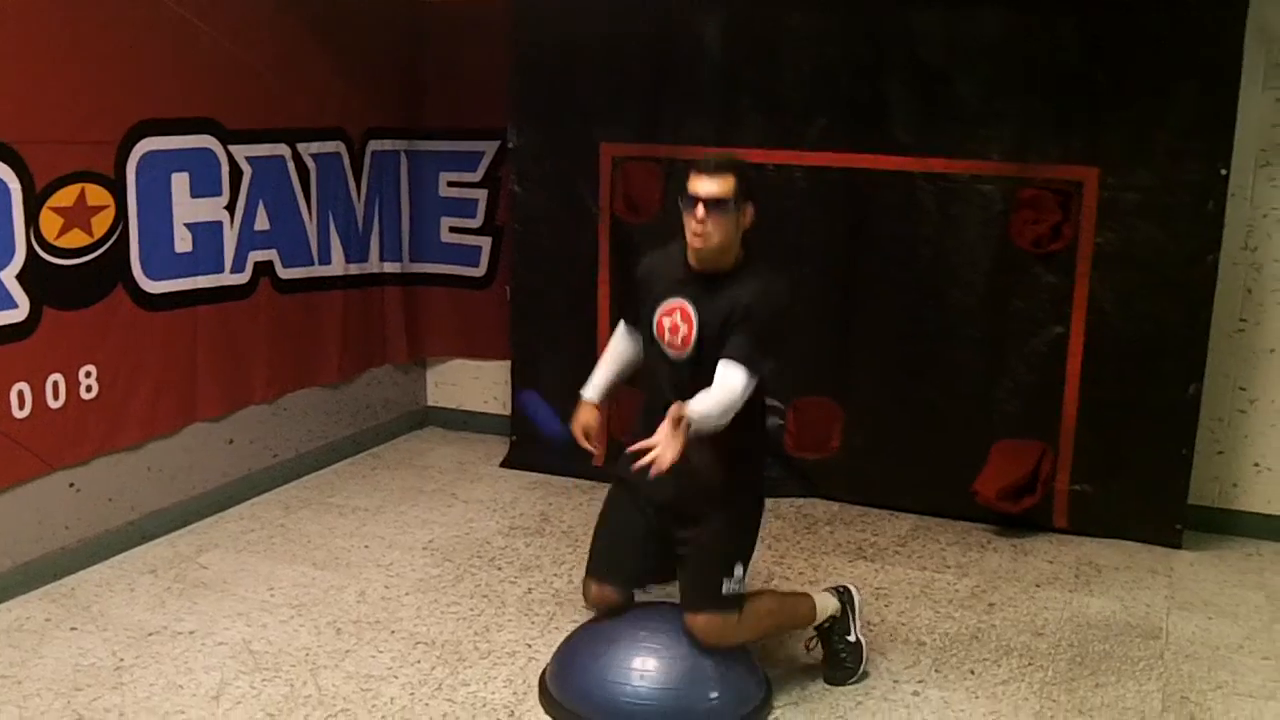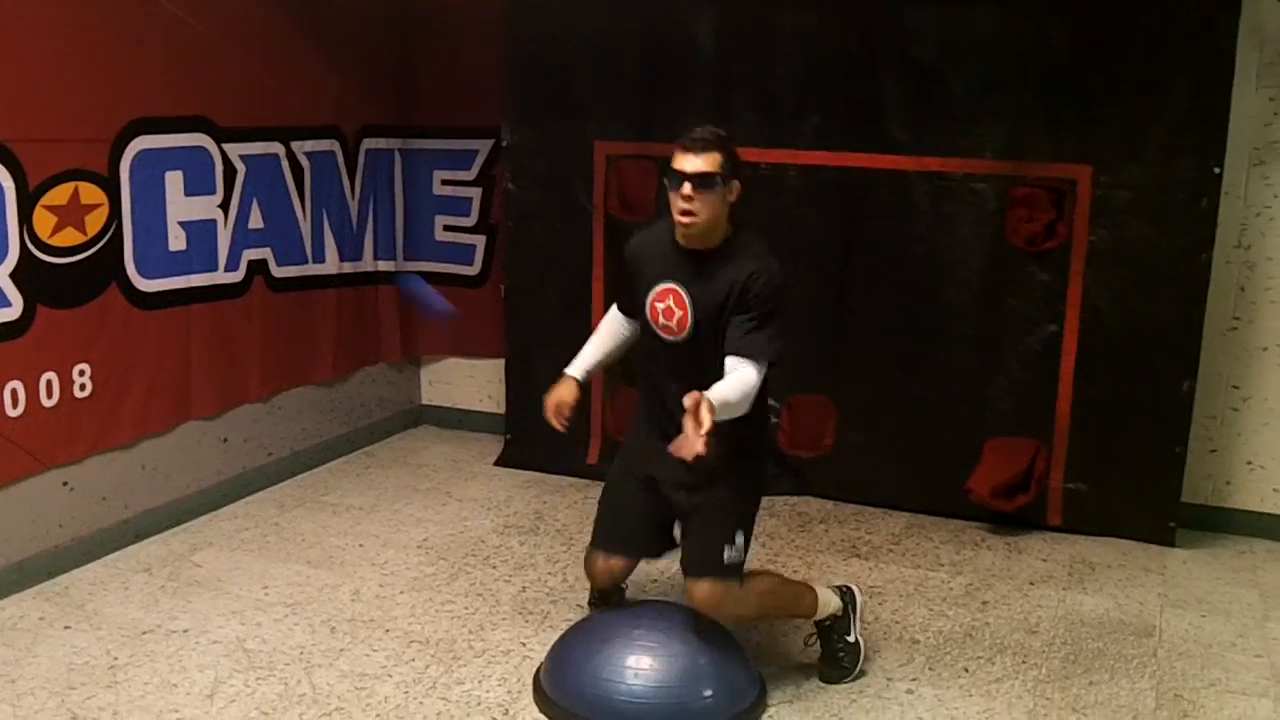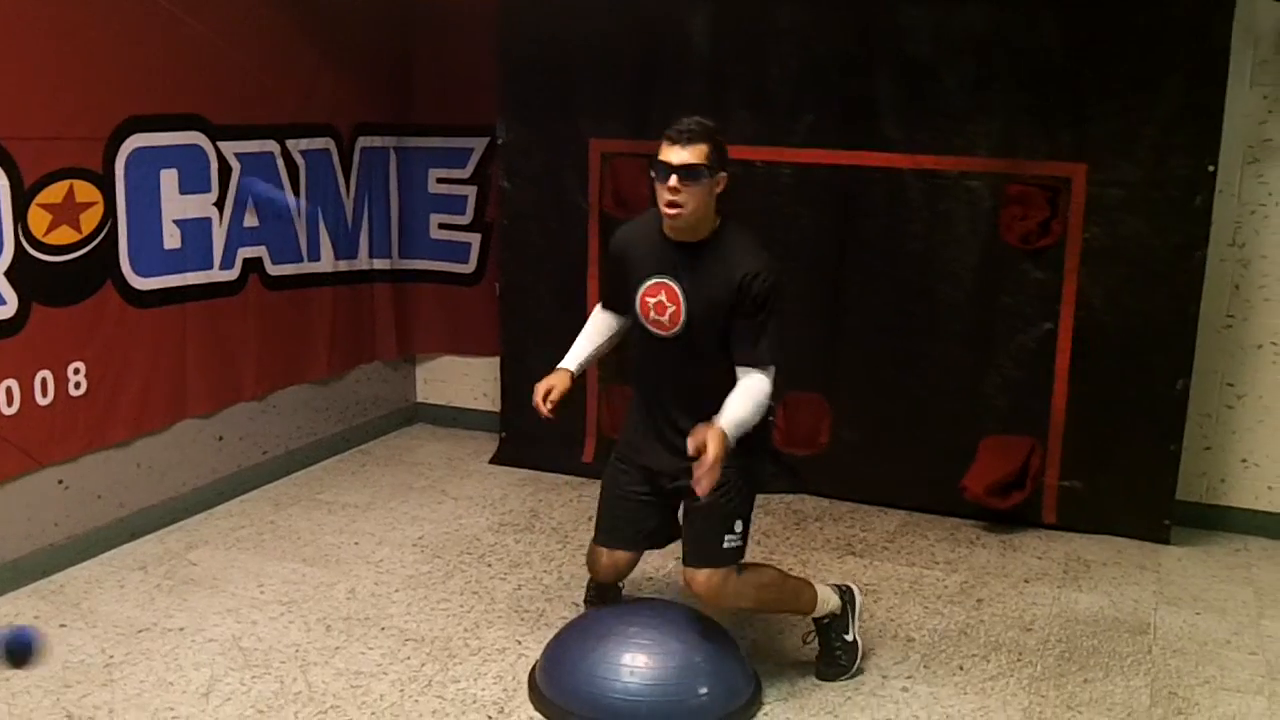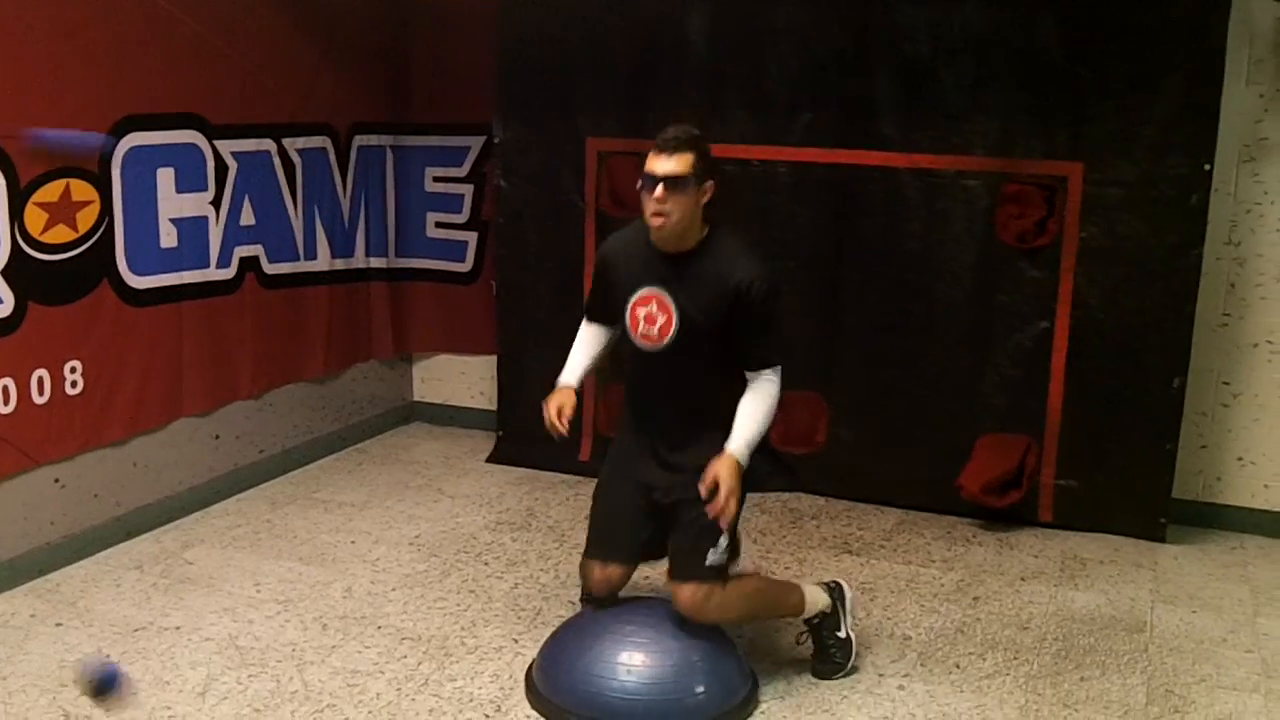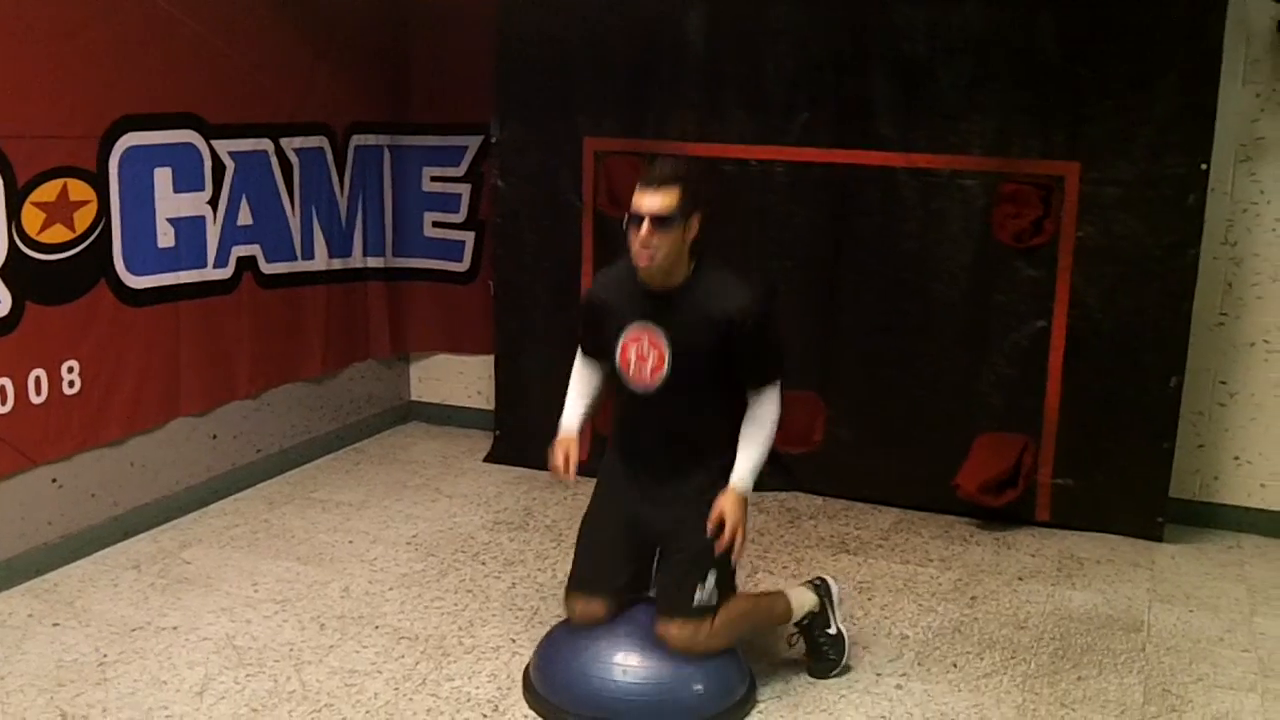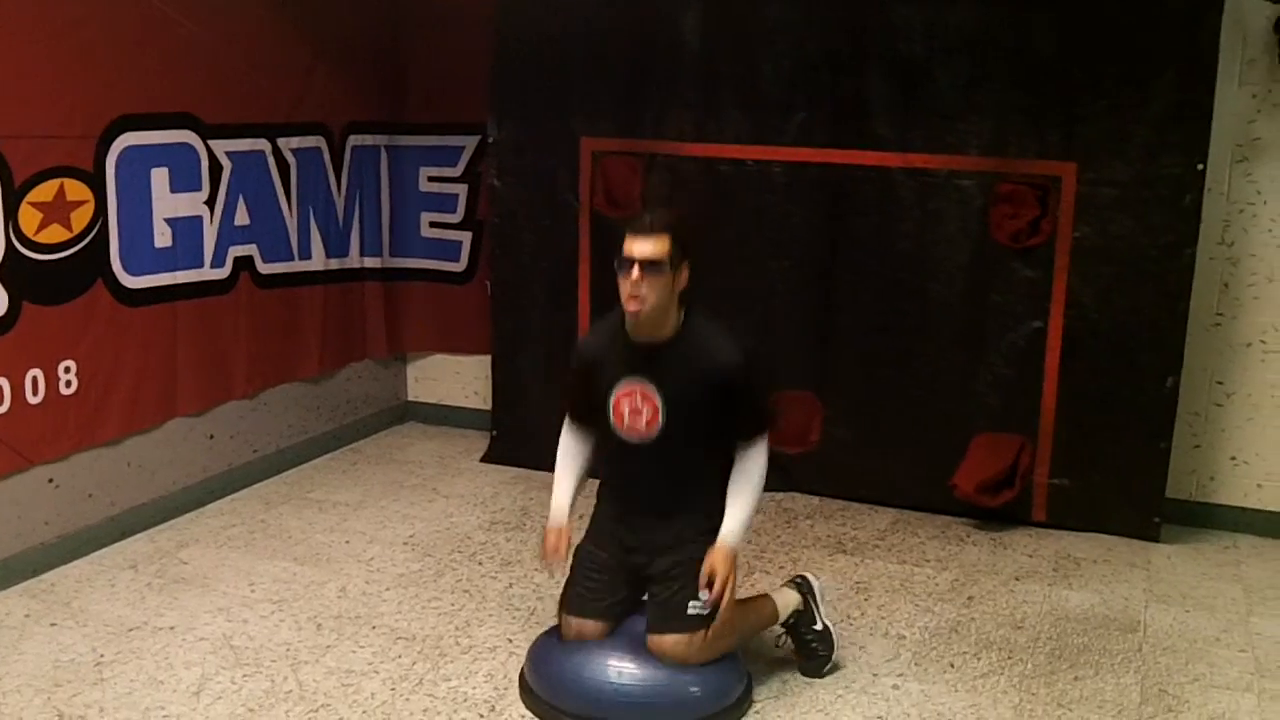
dt=0.1s
person 1, frame 1
left shoulder: (755, 297)
right shoulder: (656, 269)
left elbow: (731, 389)
left wrist: (686, 419)
right wrist: (594, 396)
left hip: (722, 477)
right hip: (651, 465)
left knee: (712, 628)
right knee: (600, 595)
left ankle: (832, 607)
right ankle: (623, 597)
person 1, frame 2
left shoulder: (752, 274)
right shoulder: (644, 248)
left elbow: (745, 381)
left wrist: (709, 404)
right wrist: (574, 374)
left hip: (724, 452)
right hip: (648, 440)
left knee: (712, 595)
right knee: (604, 568)
left ankle: (833, 606)
right ankle: (609, 594)
person 1, frame 3
left shoulder: (745, 270)
right shoulder: (630, 243)
left elbow: (757, 383)
left wrist: (721, 429)
right wrist: (566, 369)
left hip: (717, 443)
right hip: (647, 431)
left knee: (710, 585)
right knee: (606, 565)
left ankle: (831, 605)
right ankle: (606, 592)
person 1, frame 4
left shoulder: (738, 276)
right shoulder: (619, 253)
left elbow: (765, 379)
left wrist: (735, 456)
right wrist: (569, 383)
left hip: (708, 455)
right hip: (639, 443)
left knee: (696, 601)
right knee: (600, 578)
left ankle: (822, 603)
right ankle: (603, 602)
person 1, frame 5
left shoulder: (730, 308)
right shoulder: (605, 293)
left elbow: (765, 395)
left wrist: (738, 486)
right wrist: (568, 426)
left hip: (700, 487)
right hip: (627, 478)
left knee: (686, 637)
right knee: (584, 614)
left ankle: (809, 603)
right ankle: (636, 577)
person 1, frame 6
left shoulder: (718, 360)
right shoulder: (595, 349)
left elbow: (753, 447)
right elbow: (578, 429)
left wrist: (729, 541)
right wrist: (559, 513)
left hip: (693, 520)
right hip: (619, 516)
left knee: (676, 647)
right knee: (578, 634)
left ankle: (794, 601)
right ankle: (631, 591)
